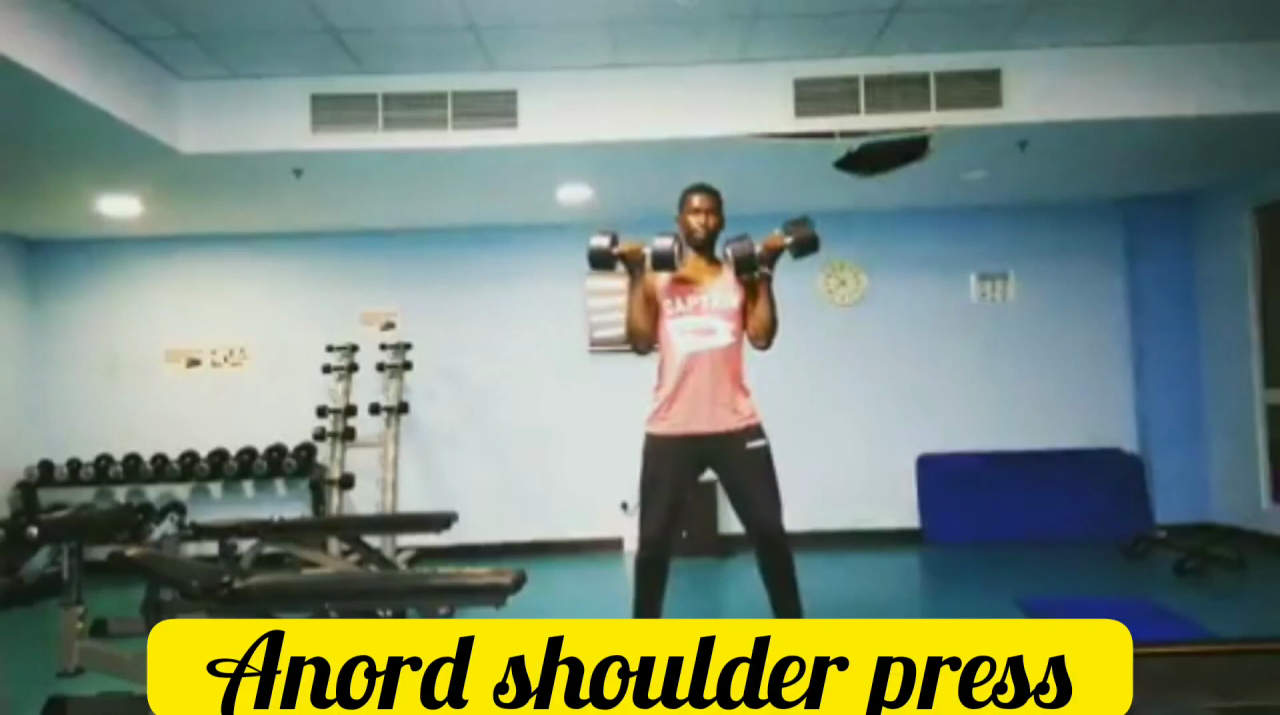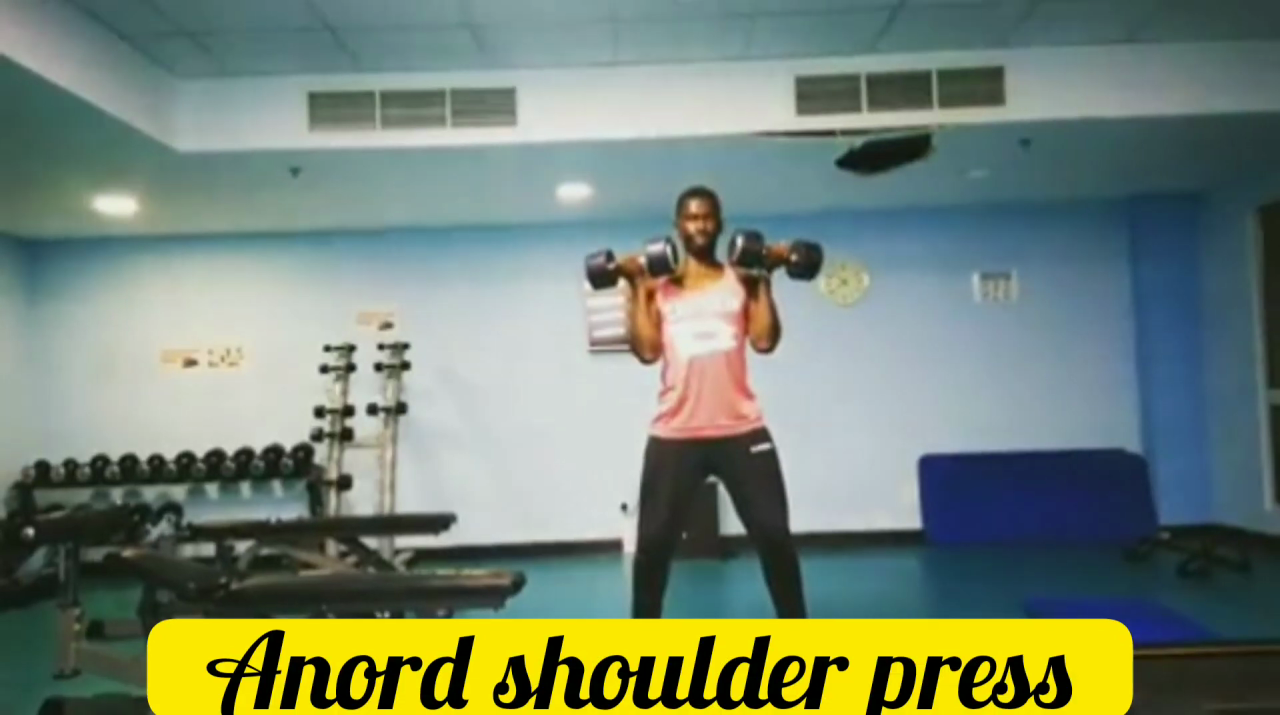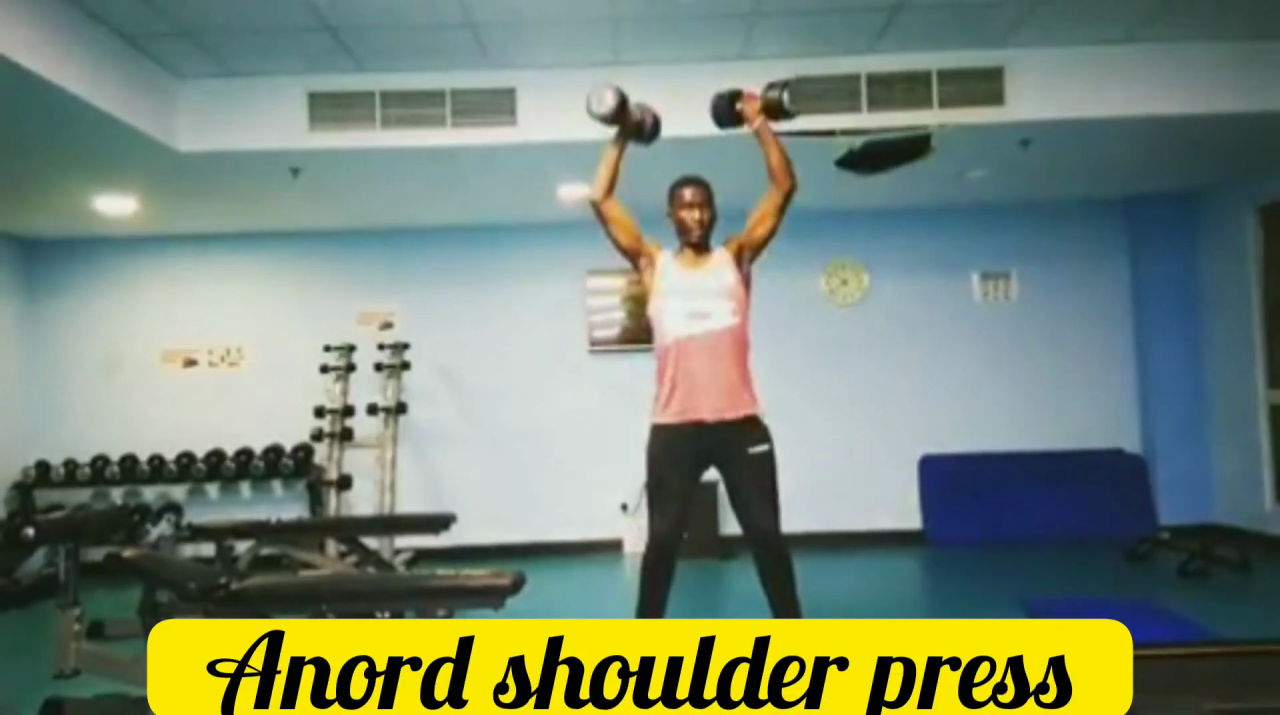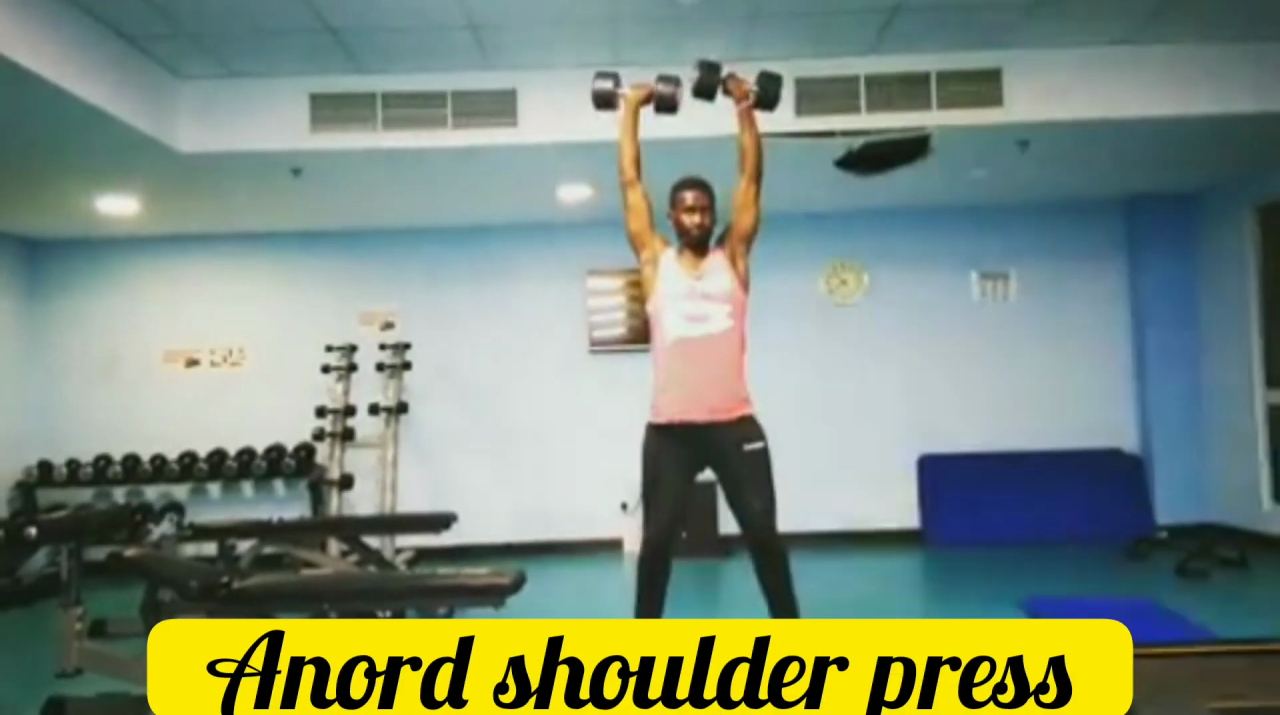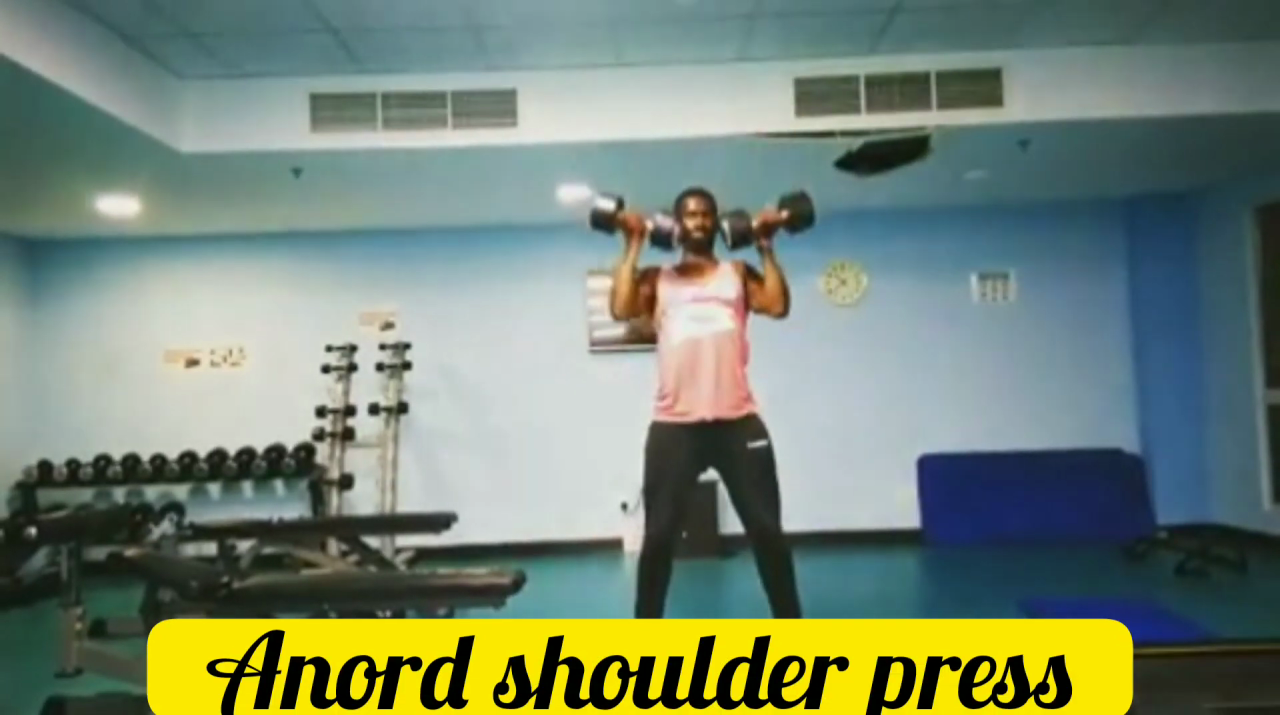
dt=1s
person 1, frame 1
left shoulder: (741, 276)
right shoulder: (657, 279)
left elbow: (762, 337)
right elbow: (640, 341)
left wrist: (765, 272)
right wrist: (636, 275)
left hip: (736, 426)
right hip: (671, 429)
left knee: (768, 530)
right knee: (654, 537)
person 1, frame 2
left shoulder: (742, 281)
right shoulder: (658, 287)
left elbow: (765, 341)
right elbow: (645, 351)
left wrist: (764, 280)
right wrist: (636, 286)
left hip: (740, 430)
right hip: (674, 434)
left knee: (774, 534)
right knee: (653, 542)
person 1, frame 3
left shoulder: (737, 257)
right shoulder: (653, 263)
left elbow: (783, 187)
right elbow: (602, 200)
left wrist: (760, 123)
right wrist: (621, 137)
left hip: (739, 422)
right hip: (675, 425)
left knee: (766, 535)
right knee: (663, 539)
person 1, frame 4
left shoulder: (733, 257)
right shoulder: (655, 260)
left elbow: (752, 175)
right elbow: (629, 181)
left wrist: (743, 106)
right wrist: (632, 109)
left hip: (734, 424)
right hip: (670, 428)
left knee: (763, 534)
right knee: (657, 539)
person 1, frame 5
left shoulder: (740, 273)
right shoulder: (656, 278)
left elbow: (779, 306)
right elbow: (621, 309)
left wrist: (765, 245)
right wrist: (633, 245)
left hip: (737, 420)
right hip: (674, 424)
left knee: (767, 530)
right knee: (659, 535)
